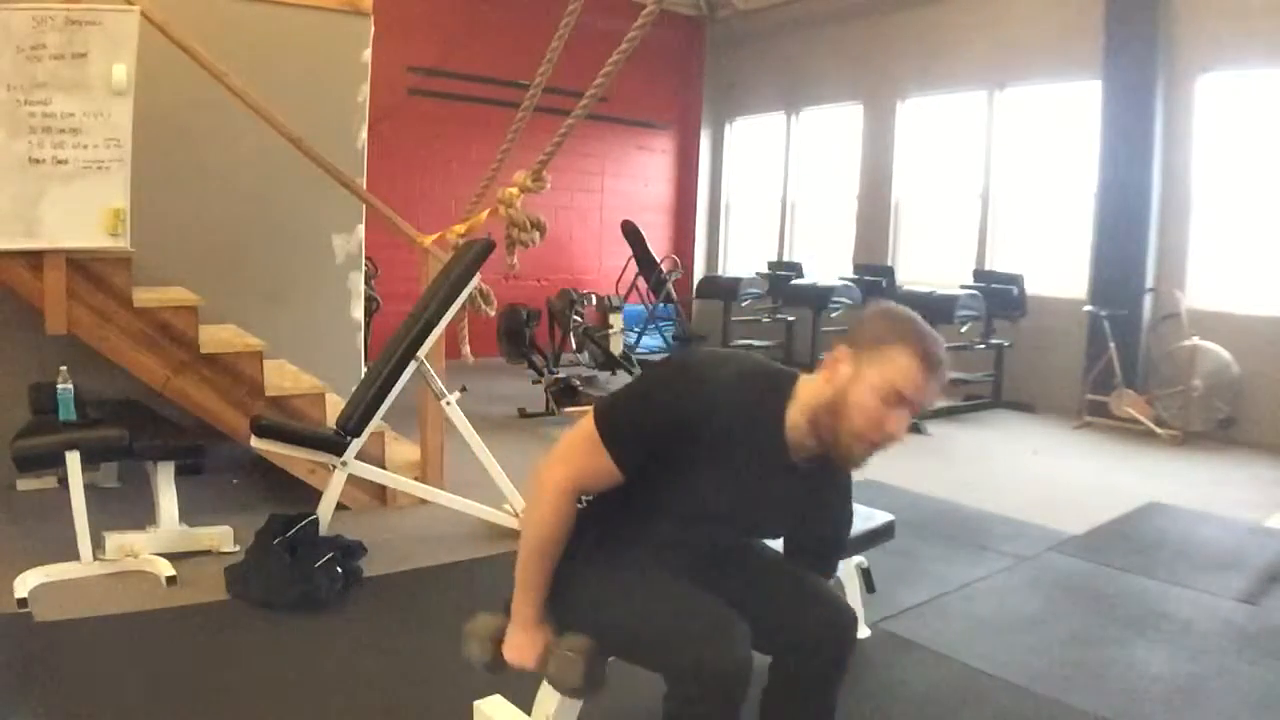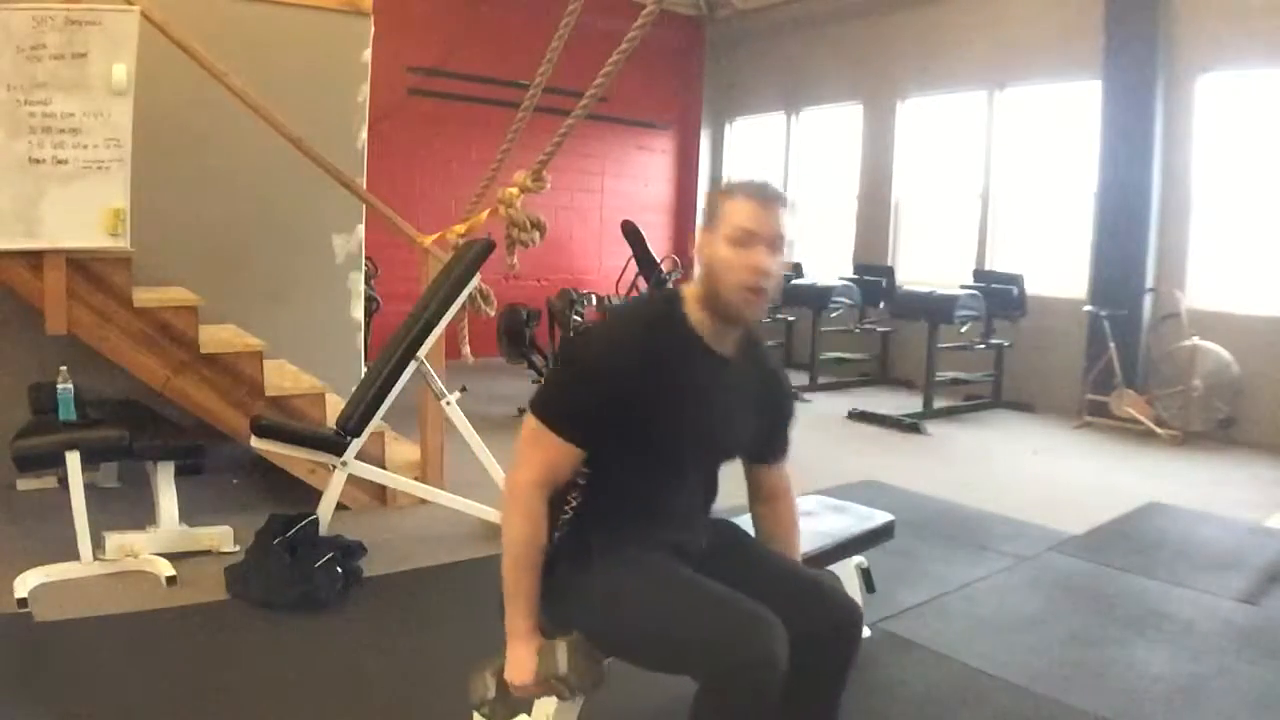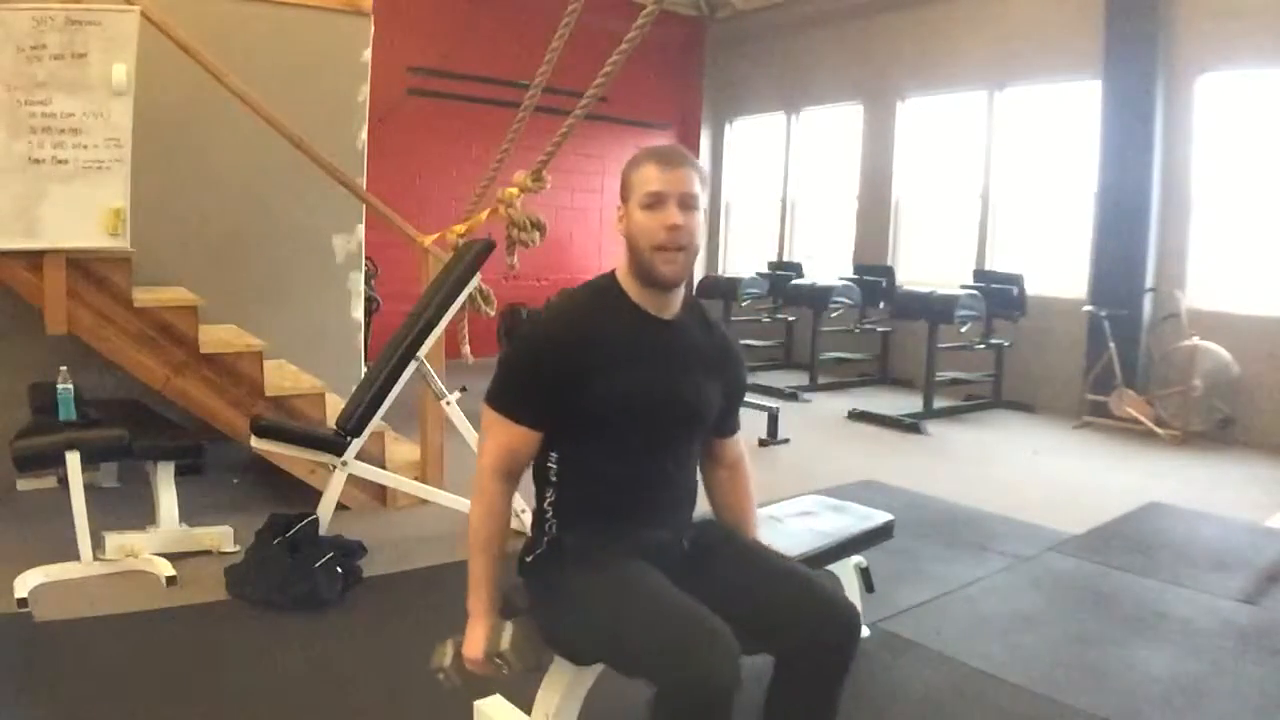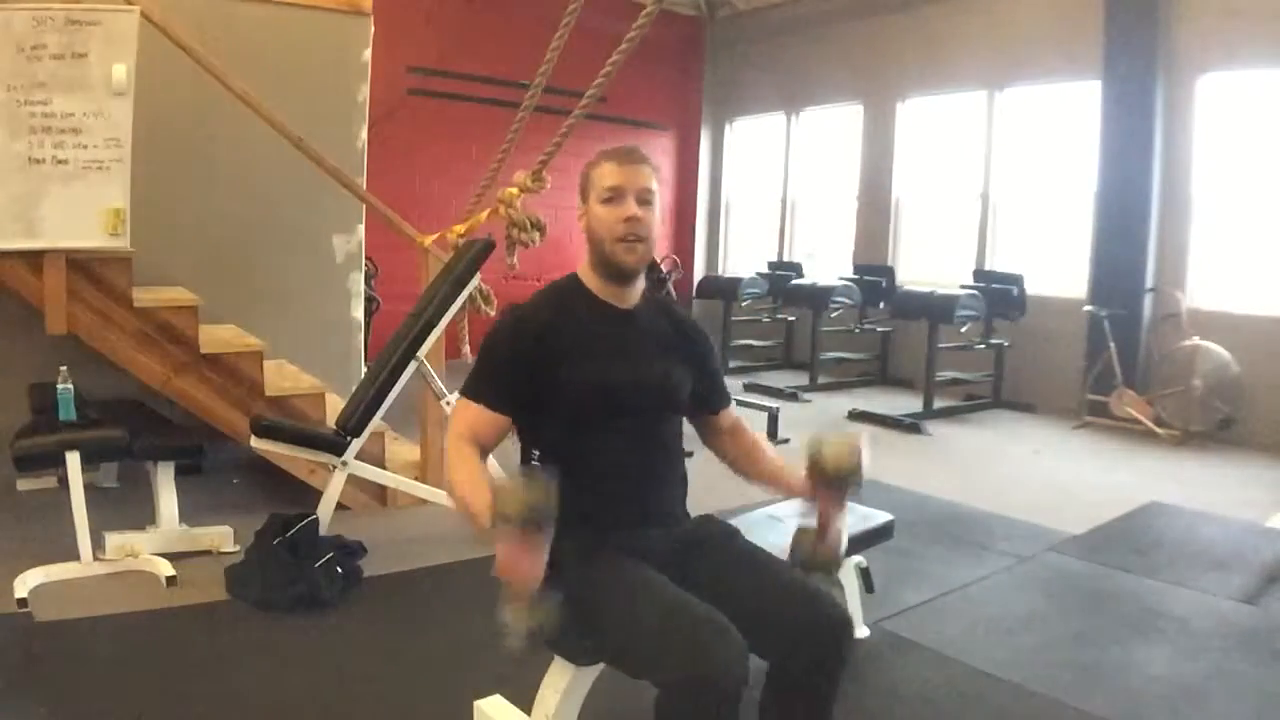
dt=0.4s
person 1, frame 1
left shoulder: (825, 484)
right shoulder: (705, 393)
left elbow: (805, 594)
right elbow: (562, 474)
right wrist: (527, 621)
right hip: (591, 557)
left knee: (827, 626)
right knee: (716, 650)
person 1, frame 2
left shoulder: (765, 381)
right shoulder: (618, 343)
left elbow: (771, 493)
right elbow: (530, 482)
left wrist: (790, 596)
right wrist: (522, 634)
left hip: (688, 543)
right hip: (589, 560)
left knee: (831, 618)
right knee: (749, 646)
person 1, frame 3
left shoulder: (715, 348)
right shoulder: (562, 333)
left elbow: (724, 461)
right elbow: (495, 472)
left wrist: (760, 580)
right wrist: (481, 614)
left hip: (680, 543)
right hip: (579, 558)
left knee: (828, 620)
right knee: (703, 660)
person 1, frame 4
left shoulder: (680, 332)
right shoulder: (534, 327)
left elbow: (723, 428)
right elbow: (462, 445)
left wrist: (796, 483)
right wrist: (500, 529)
left hip: (678, 537)
right hip: (579, 554)
left knee: (822, 627)
right knee: (712, 656)
